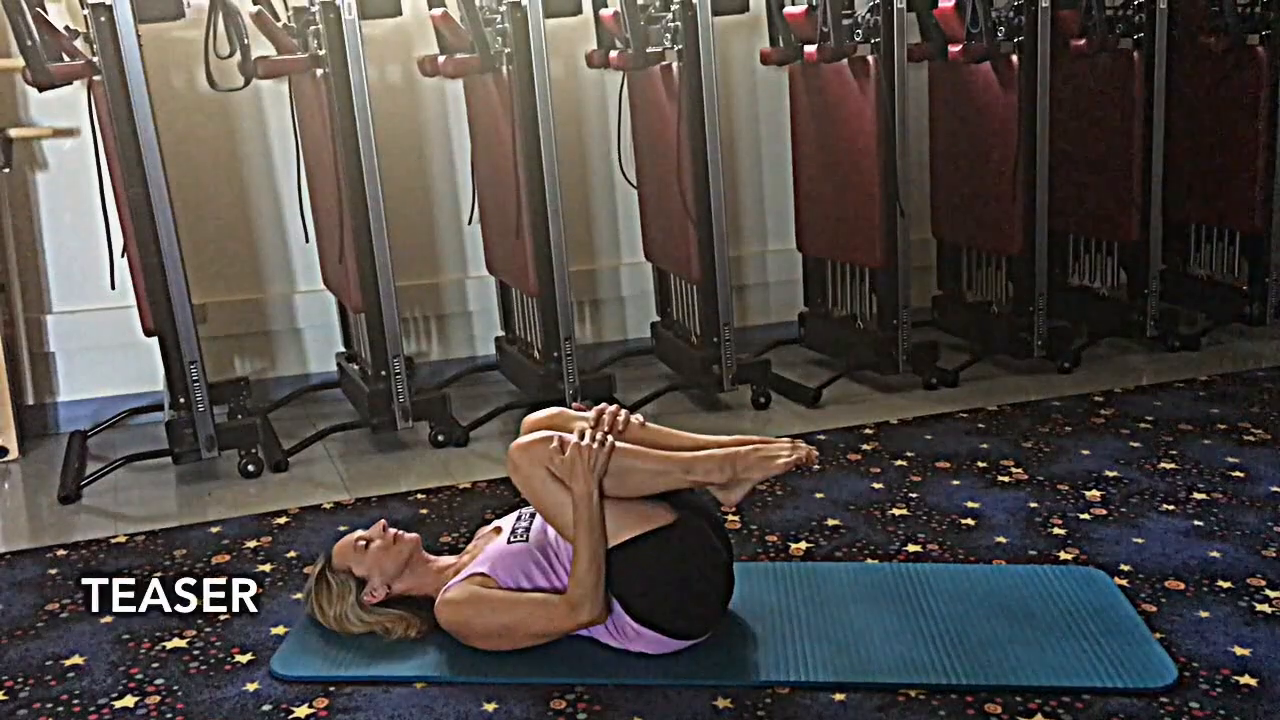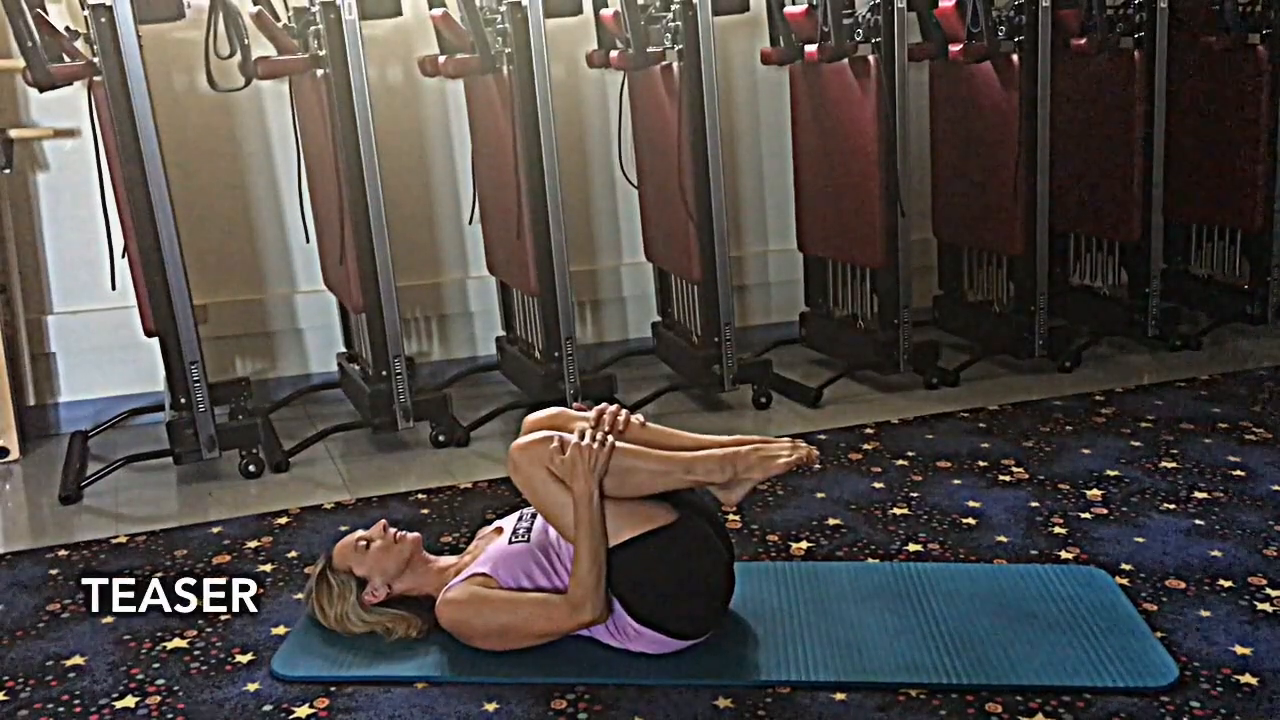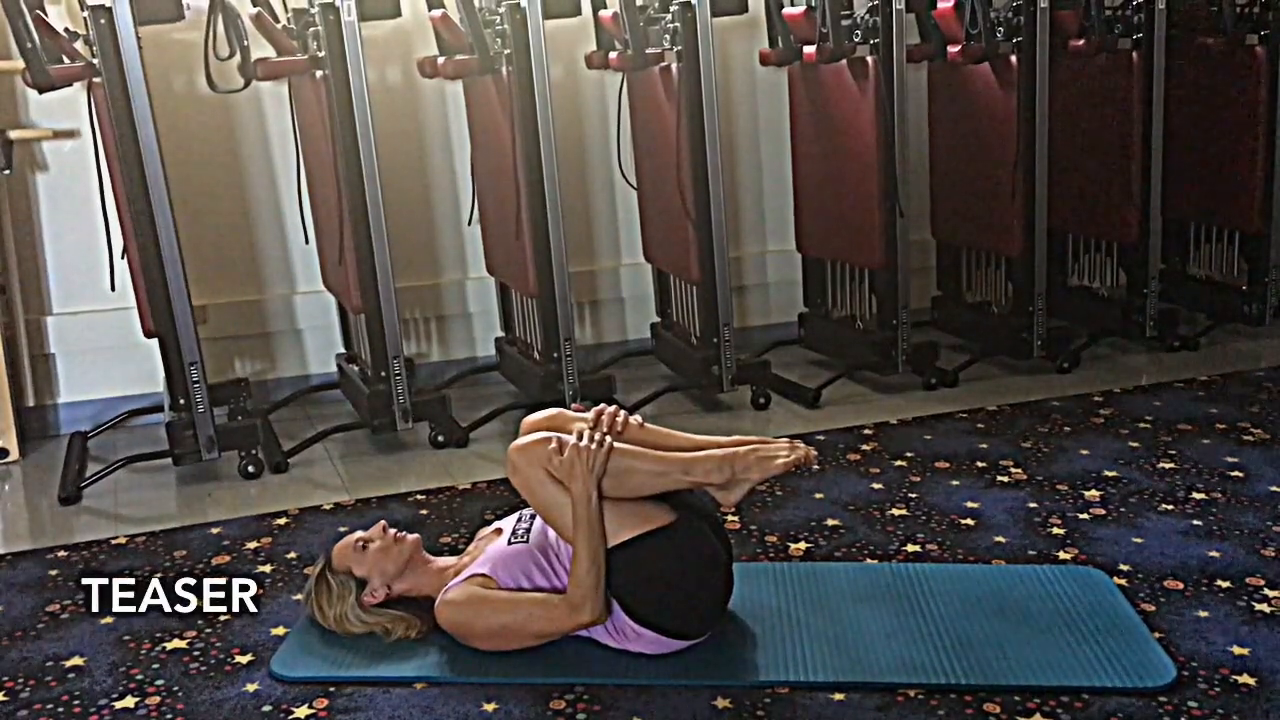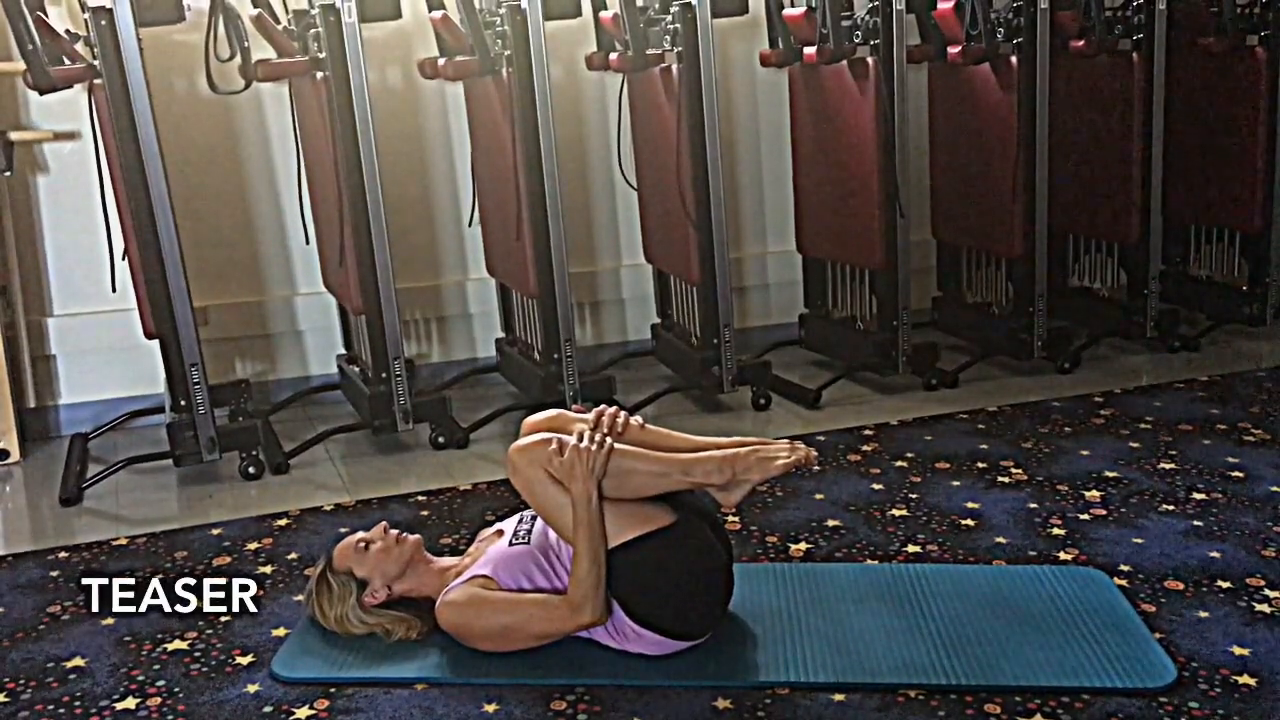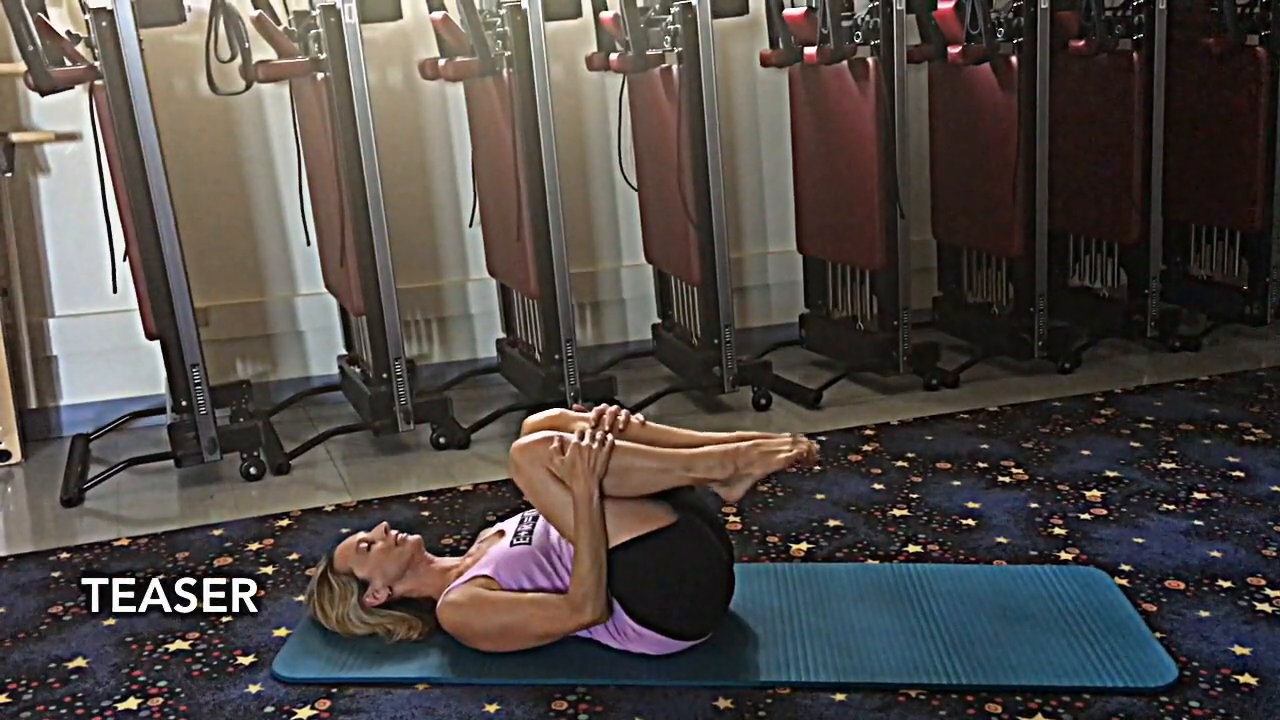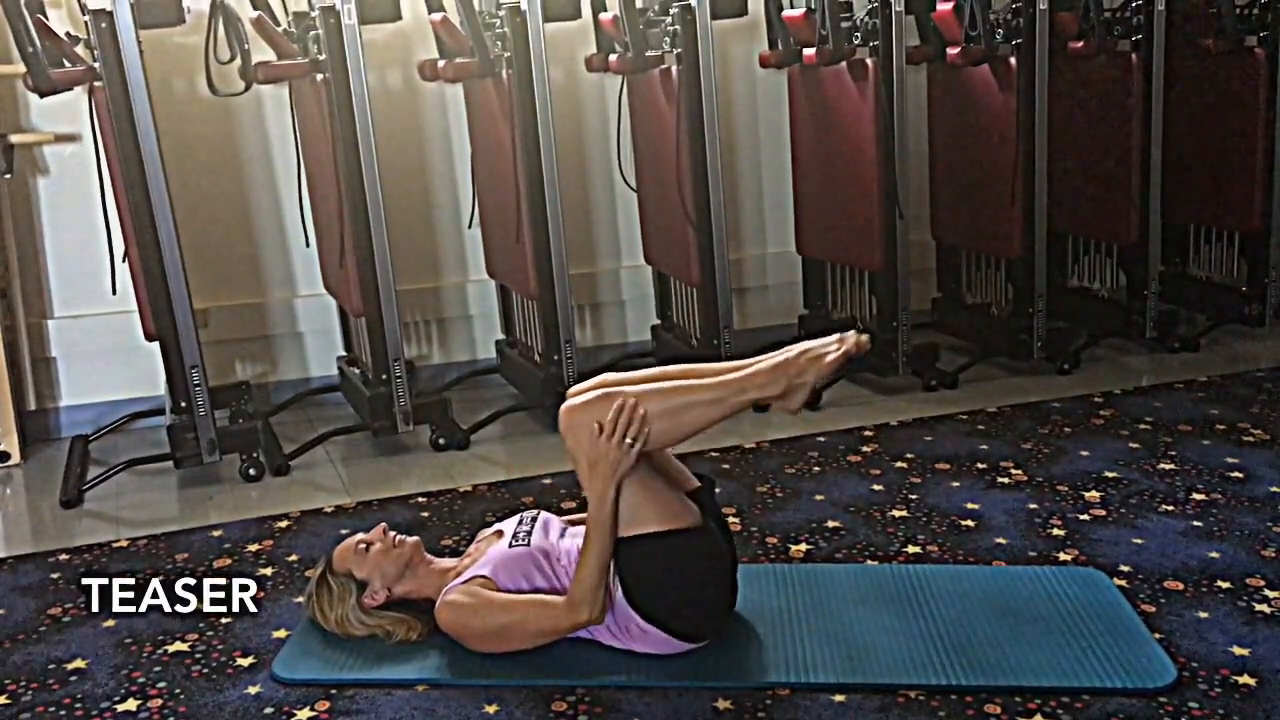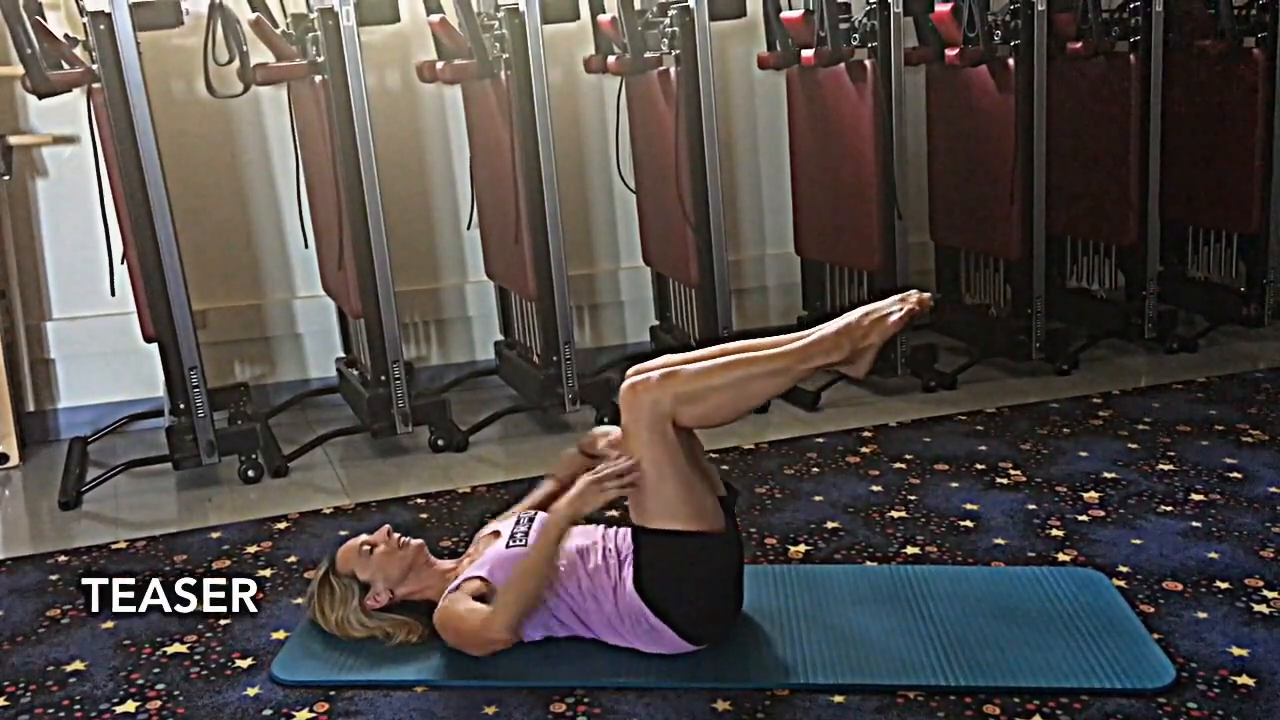
dt=0.5s
person 1, frame 1
left shoulder: (484, 543)
right shoulder: (456, 607)
left elbow: (593, 523)
right elbow: (584, 609)
left wrist: (603, 434)
right wrist: (584, 488)
left hip: (688, 552)
right hip: (669, 595)
left knee: (546, 425)
right knee: (532, 452)
left ankle: (730, 458)
right ankle: (725, 468)
person 1, frame 2
left shoulder: (484, 544)
right shoulder: (456, 607)
left elbow: (599, 518)
right elbow: (586, 608)
left wrist: (605, 432)
right wrist: (584, 488)
left hip: (687, 549)
right hip: (671, 594)
left knee: (545, 425)
right knee: (533, 452)
left ankle: (736, 454)
right ankle: (727, 469)
person 1, frame 3
left shoulder: (484, 544)
right shoulder: (455, 609)
left elbow: (593, 522)
right elbow: (585, 610)
left wrist: (605, 435)
right wrist: (583, 489)
left hip: (686, 549)
right hip: (670, 593)
left knee: (544, 426)
right knee: (532, 453)
left ankle: (735, 451)
right ankle: (726, 470)
person 1, frame 4
left shoulder: (484, 546)
right shoulder: (457, 609)
left elbow: (594, 523)
right elbow: (586, 611)
left wrist: (605, 436)
right wrist: (584, 489)
left hip: (686, 551)
right hip: (671, 597)
left knee: (546, 426)
right knee: (533, 454)
left ankle: (733, 453)
right ankle: (725, 471)
person 1, frame 5
left shoulder: (485, 546)
right shoulder: (458, 609)
left elbow: (598, 521)
right elbow: (585, 609)
left wrist: (605, 437)
right wrist: (584, 488)
left hip: (688, 553)
right hip: (672, 595)
left knee: (545, 428)
right knee: (536, 453)
left ankle: (732, 451)
right ankle: (725, 465)
person 1, frame 6
left shoulder: (485, 546)
right shoulder: (456, 610)
left elbow: (592, 528)
right elbow: (585, 608)
left wrist: (613, 484)
right wrist: (602, 483)
left hip: (692, 559)
right hip: (678, 600)
left knee: (593, 400)
right knee: (585, 414)
left ankle: (778, 374)
right ankle: (776, 378)
person 1, frame 7
left shoulder: (483, 543)
right shoulder: (455, 613)
left elbow: (545, 495)
right elbow: (501, 626)
left wrist: (587, 451)
right wrist: (568, 513)
left hip: (692, 568)
right hip: (683, 605)
left knee: (650, 385)
right knee: (647, 394)
left ankle: (837, 341)
right ankle: (837, 344)
